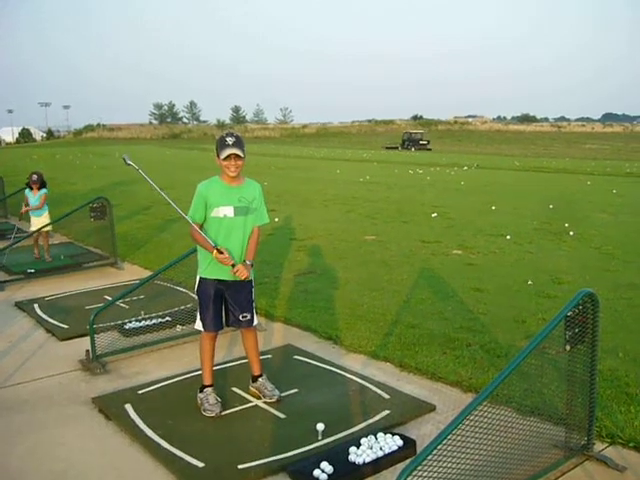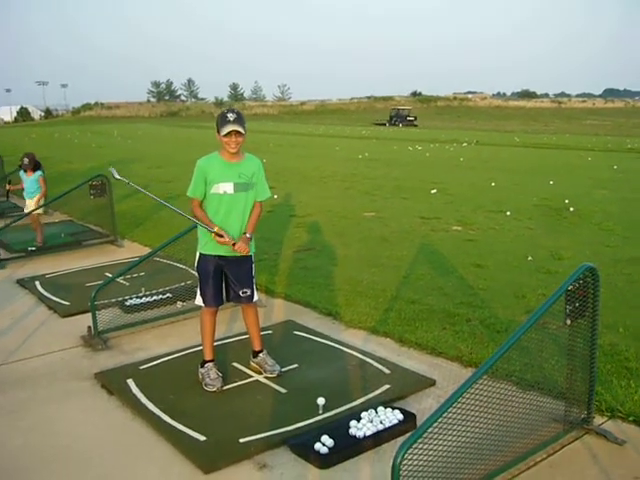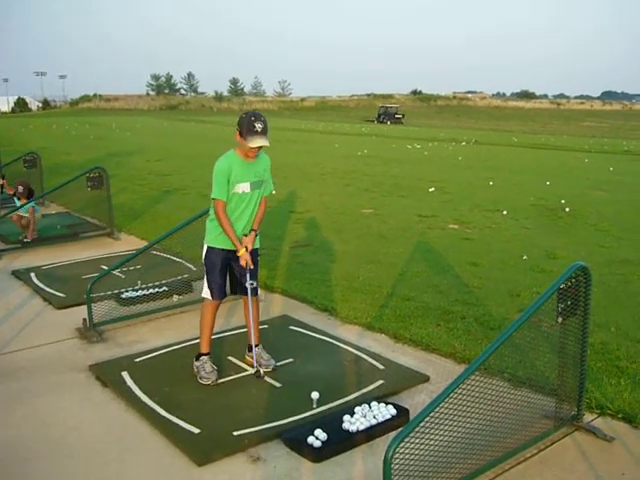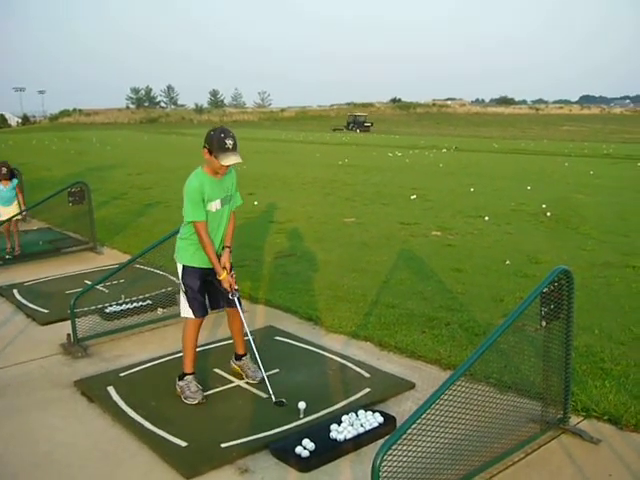
dt=0.7s
person 1, frame 1
left shoulder: (254, 189)
right shoulder: (205, 189)
left elbow: (255, 230)
right elbow: (194, 230)
left wrist: (247, 263)
right wrist: (214, 250)
left hip: (241, 273)
right hip: (210, 273)
left knee: (248, 326)
right knee: (209, 330)
left ankle: (257, 380)
right ankle: (206, 389)
person 1, frame 2
left shoulder: (254, 165)
right shoulder: (205, 165)
left elbow: (257, 205)
right elbow: (195, 206)
left wrist: (246, 237)
right wrist: (214, 230)
left hip: (241, 248)
right hip: (210, 249)
left knee: (249, 301)
right knee: (210, 306)
left ankle: (258, 354)
right ankle: (208, 364)
person 1, frame 3
left shoulder: (264, 161)
right shoulder: (224, 165)
right elbow: (220, 211)
left wrist: (253, 233)
right wrist: (238, 248)
left hip: (249, 242)
right hip: (220, 243)
left knee: (252, 295)
right knee: (213, 298)
left ankle: (254, 349)
right ankle: (203, 357)
person 1, frame 4
left shoulder: (230, 175)
right shoulder: (195, 184)
right elbow: (201, 232)
left wrist: (227, 251)
right wrist: (220, 272)
left hip: (219, 256)
right hip: (193, 259)
left knee: (233, 306)
right knee: (195, 316)
left ankle: (241, 358)
right ankle: (186, 377)
